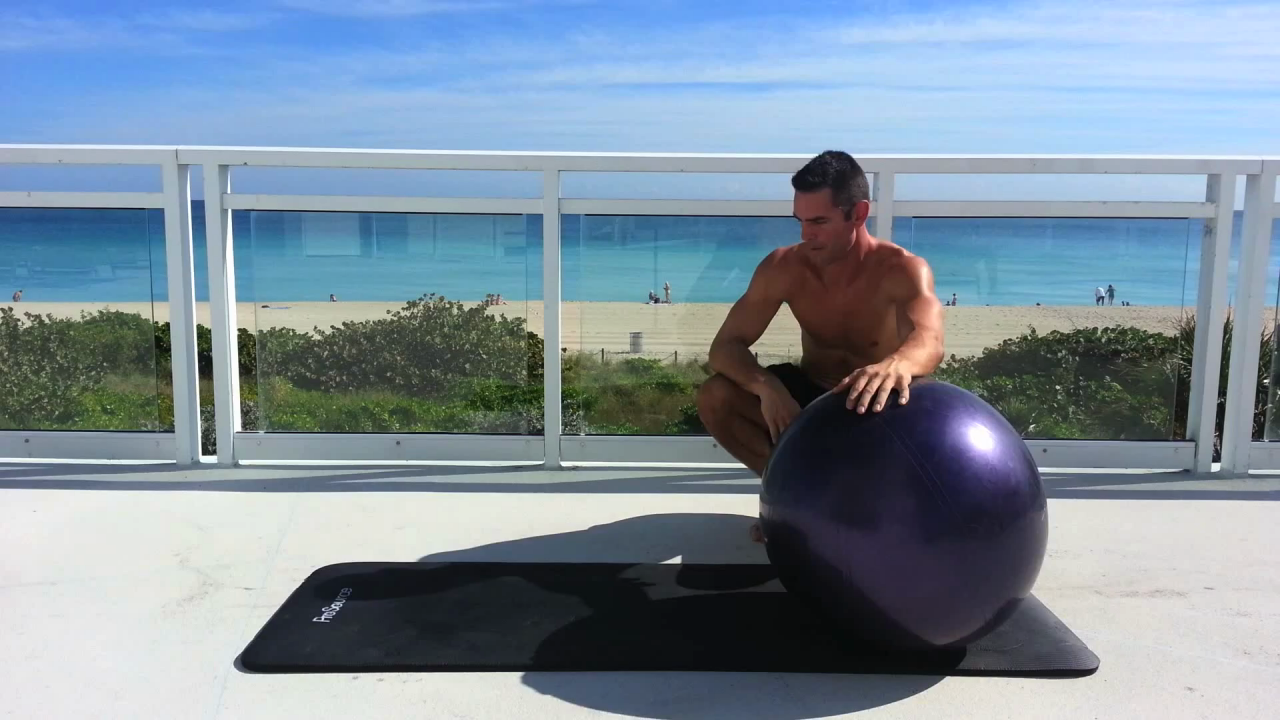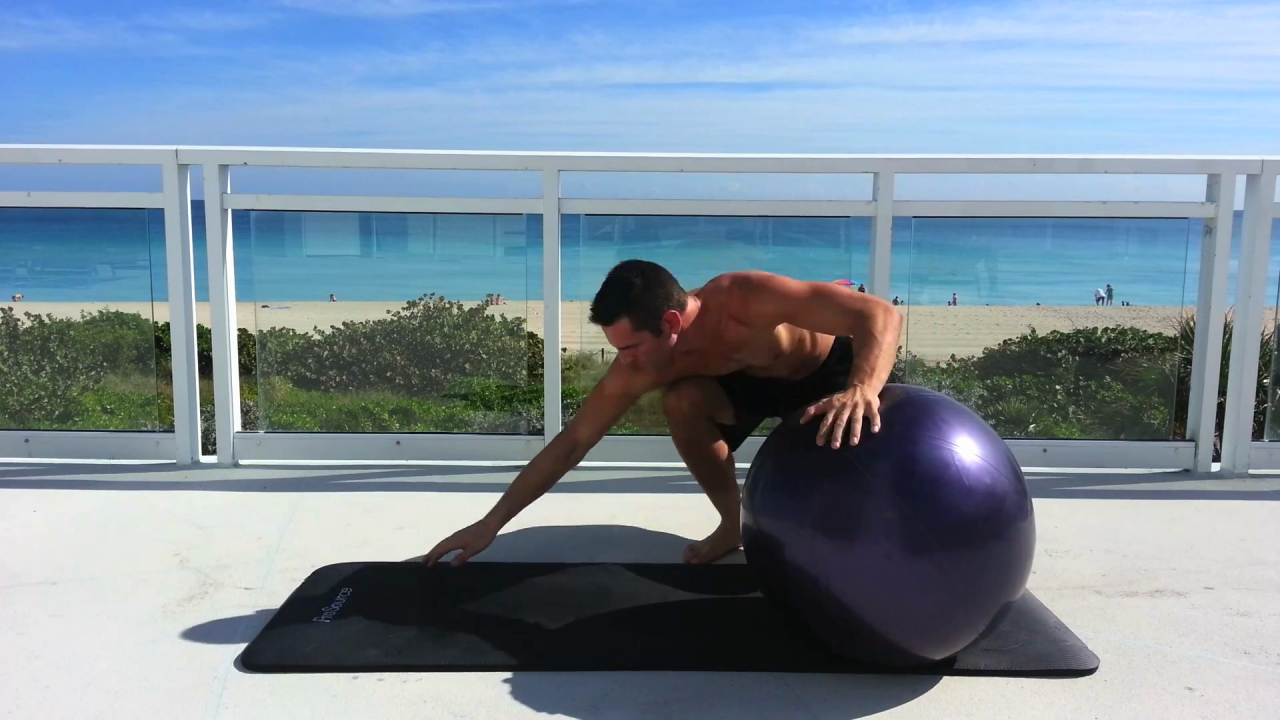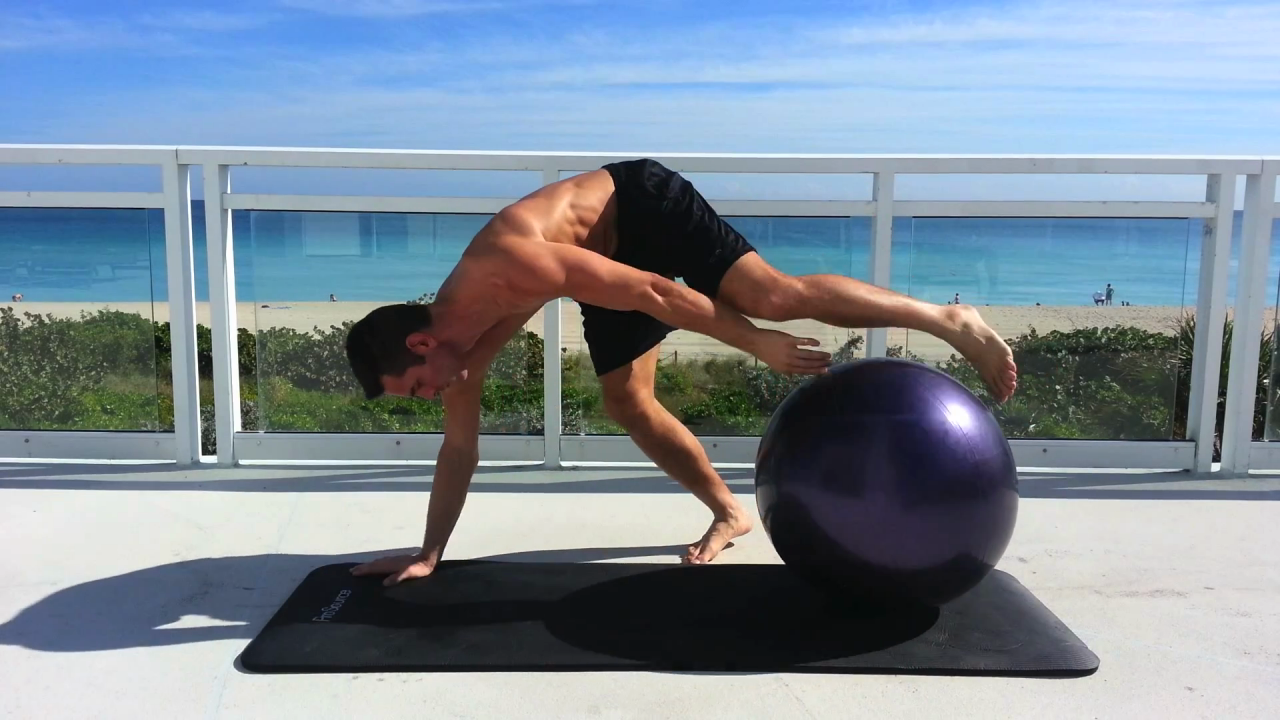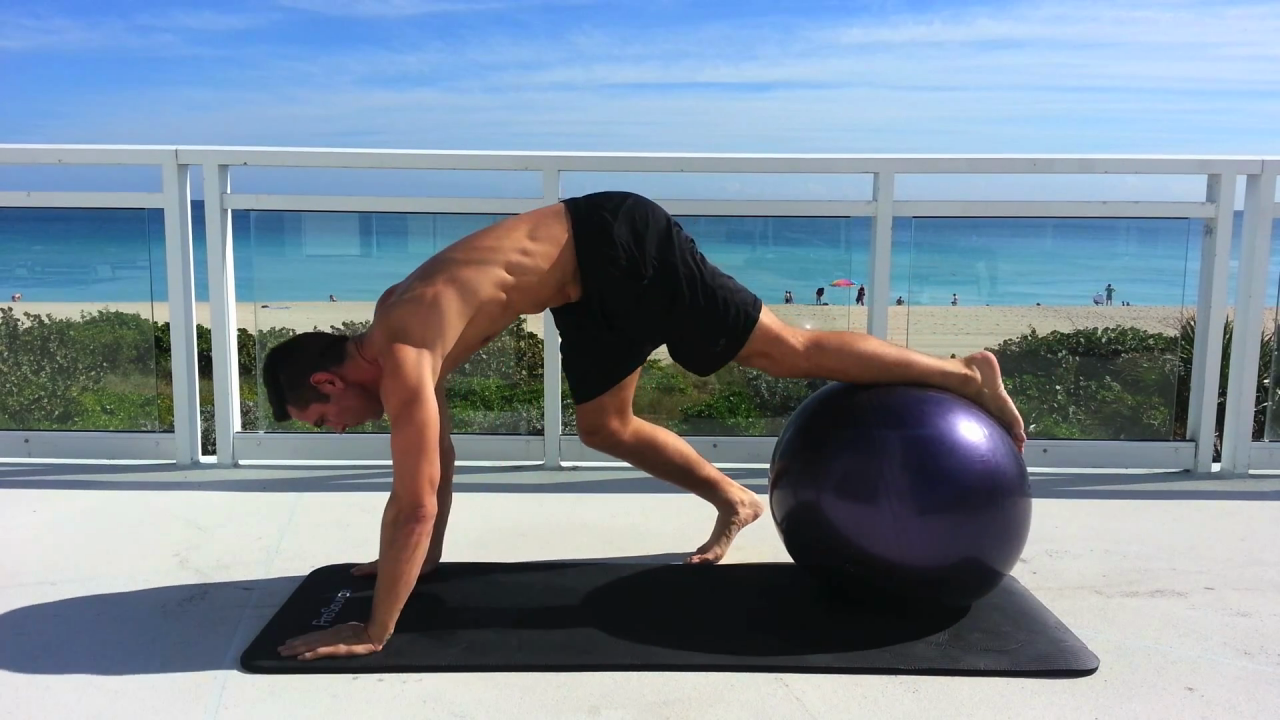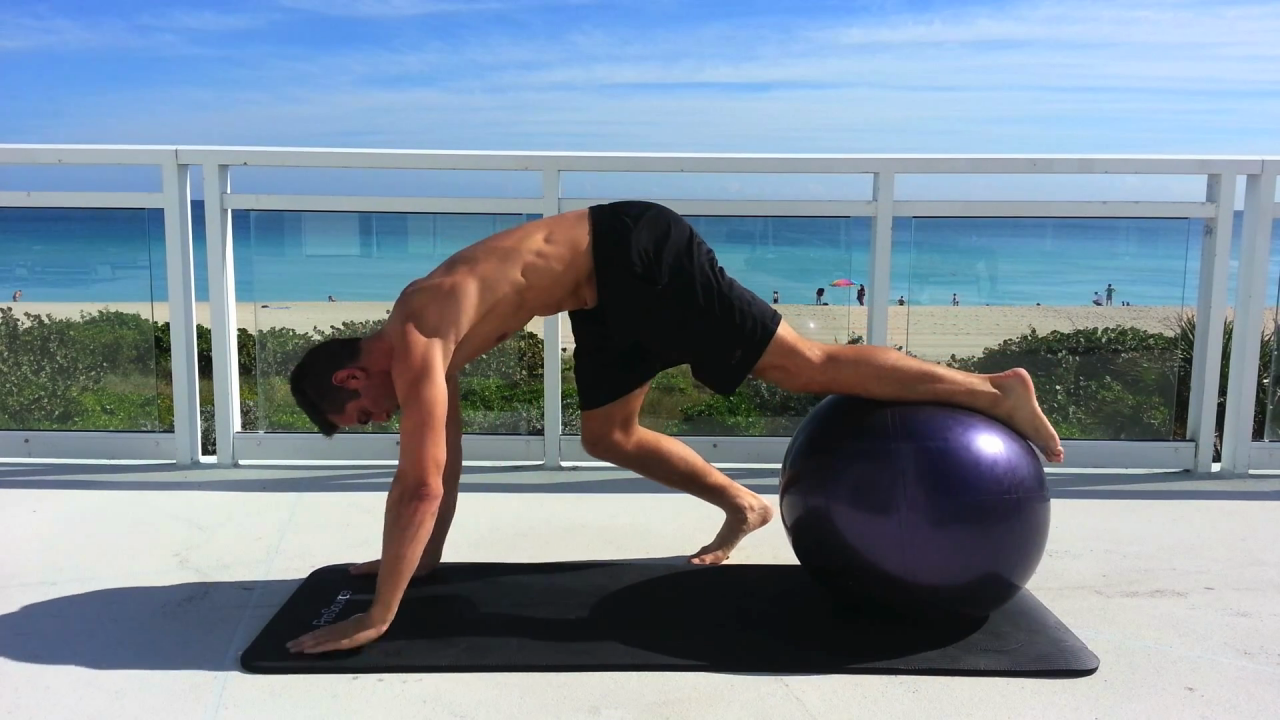
dt=1s
person 1, frame 1
left shoulder: (903, 270)
right shoulder: (782, 268)
left elbow: (929, 344)
right elbow: (725, 345)
left wrist: (894, 365)
right wrist: (768, 388)
left hip: (873, 407)
right hip: (805, 394)
right knee: (714, 398)
person 1, frame 2
left shoulder: (749, 298)
right shoulder: (641, 361)
left elbow: (881, 315)
right elbow: (572, 440)
left wrist: (861, 391)
right wrist: (492, 523)
left hip: (825, 372)
right hip: (753, 379)
right knee: (684, 402)
right ankle: (735, 524)
person 1, frame 3
left shoulder: (508, 268)
right shoulder: (459, 338)
left elbow: (661, 297)
right elbow: (458, 447)
left wrist: (769, 347)
right wrist: (429, 553)
left hip: (641, 201)
right hip: (613, 248)
left knee: (772, 296)
right knee: (627, 402)
left ankle: (950, 324)
right ankle: (729, 510)
person 1, frame 4
left shoulder: (398, 358)
right shoulder: (392, 323)
left elbow: (414, 501)
right elbow: (436, 454)
left wrist: (375, 631)
right wrist: (425, 559)
left hip: (618, 245)
right hip: (593, 269)
left knee: (791, 352)
right knee: (606, 429)
left ankle: (966, 376)
right ankle: (733, 501)
person 1, frame 5
left shoulder: (411, 344)
right shoulder: (425, 336)
left elbow: (417, 485)
right elbow: (445, 454)
left wrist: (378, 617)
right wrist: (425, 554)
left hip: (636, 254)
right hip: (613, 284)
left knee: (806, 366)
right knee: (608, 437)
left ankle: (996, 392)
right ankle: (741, 506)
